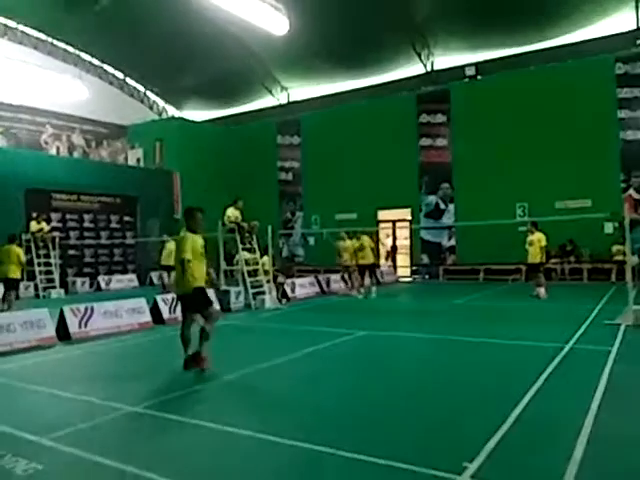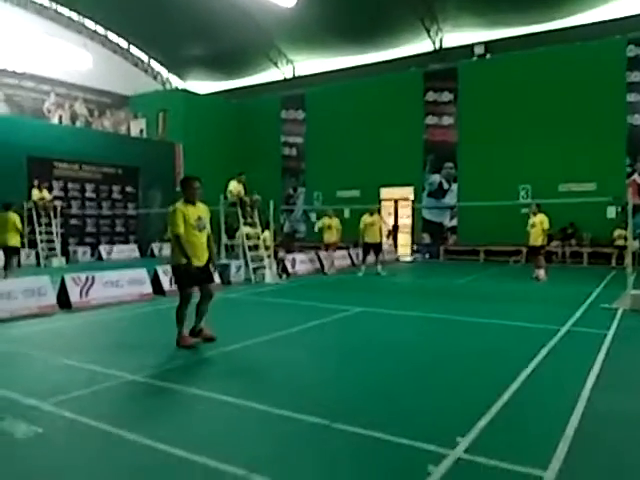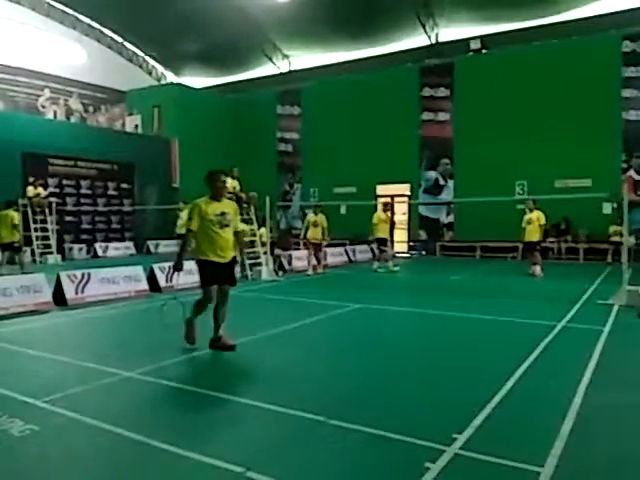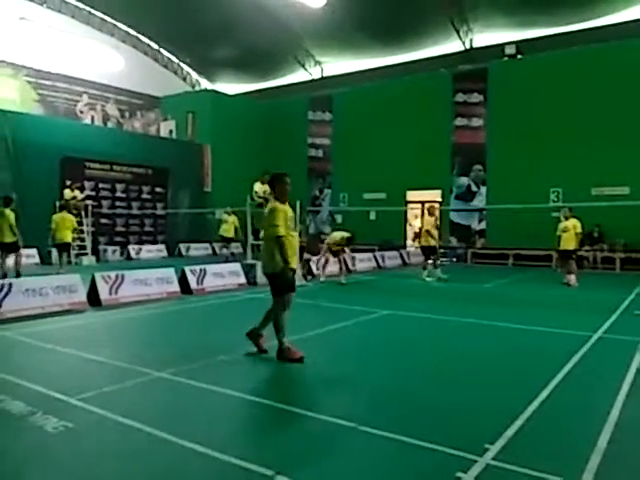
dt=0.7s
person 1, frame 1
left shoulder: (196, 238)
right shoulder: (186, 238)
left elbow: (200, 263)
right elbow: (183, 262)
right wrist: (180, 284)
left hip: (194, 285)
right hip: (191, 286)
left knee: (187, 322)
right knee: (212, 317)
left ankle: (190, 357)
right ankle: (200, 354)
person 1, frame 2
left shoulder: (204, 209)
right shoulder: (178, 210)
right elbow: (178, 237)
left wrist: (211, 258)
right wrist: (188, 260)
left hip: (202, 260)
right hip: (184, 262)
left knee: (208, 293)
right knee: (186, 298)
left ankle: (198, 328)
right ankle: (181, 335)
person 1, frame 3
left shoulder: (232, 206)
right shoulder: (200, 206)
left elbow: (237, 232)
right elbow: (189, 233)
left wrist: (241, 254)
right wrist: (180, 257)
left hip: (227, 258)
right hip: (207, 258)
left knee: (224, 297)
right knee: (209, 296)
left ankle: (217, 336)
right ankle: (191, 321)
person 1, frame 4
left shoulder: (285, 207)
right shoulder: (276, 208)
right elbow: (278, 240)
right wrist: (286, 266)
left hip: (287, 264)
right hip: (279, 266)
left knee: (283, 303)
right knee: (282, 304)
left ankle: (257, 332)
right ankle: (283, 347)
